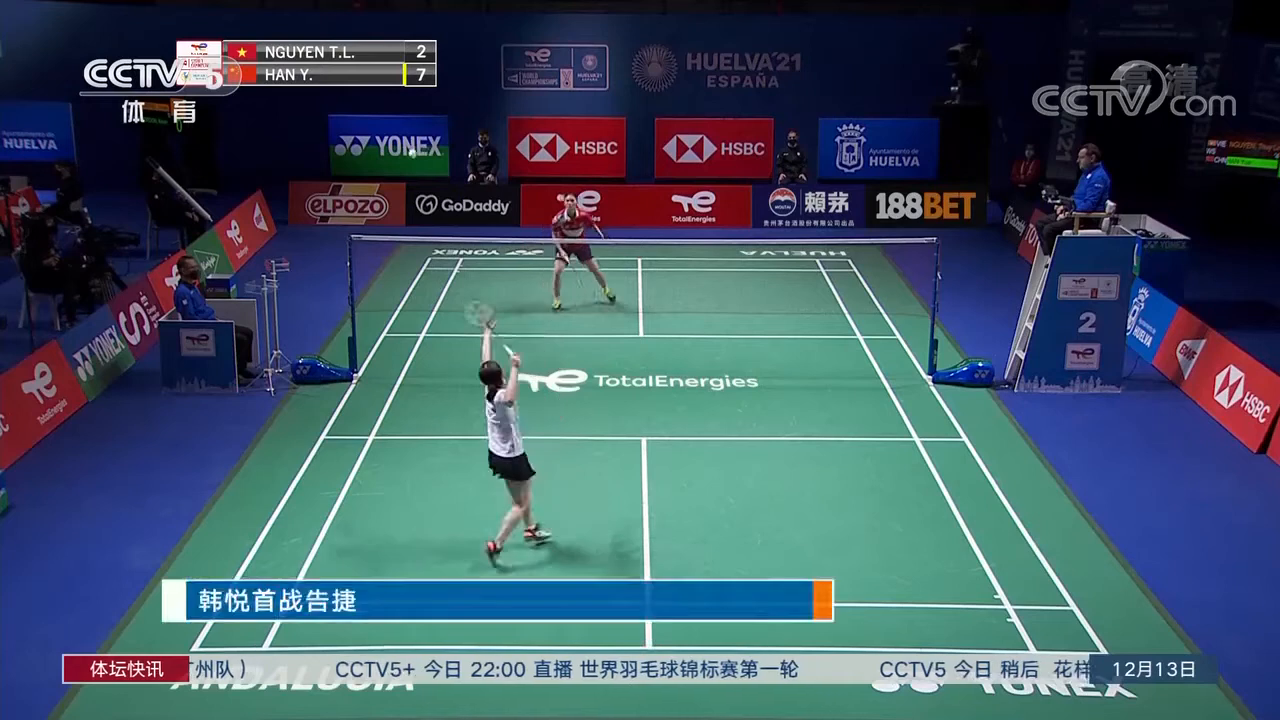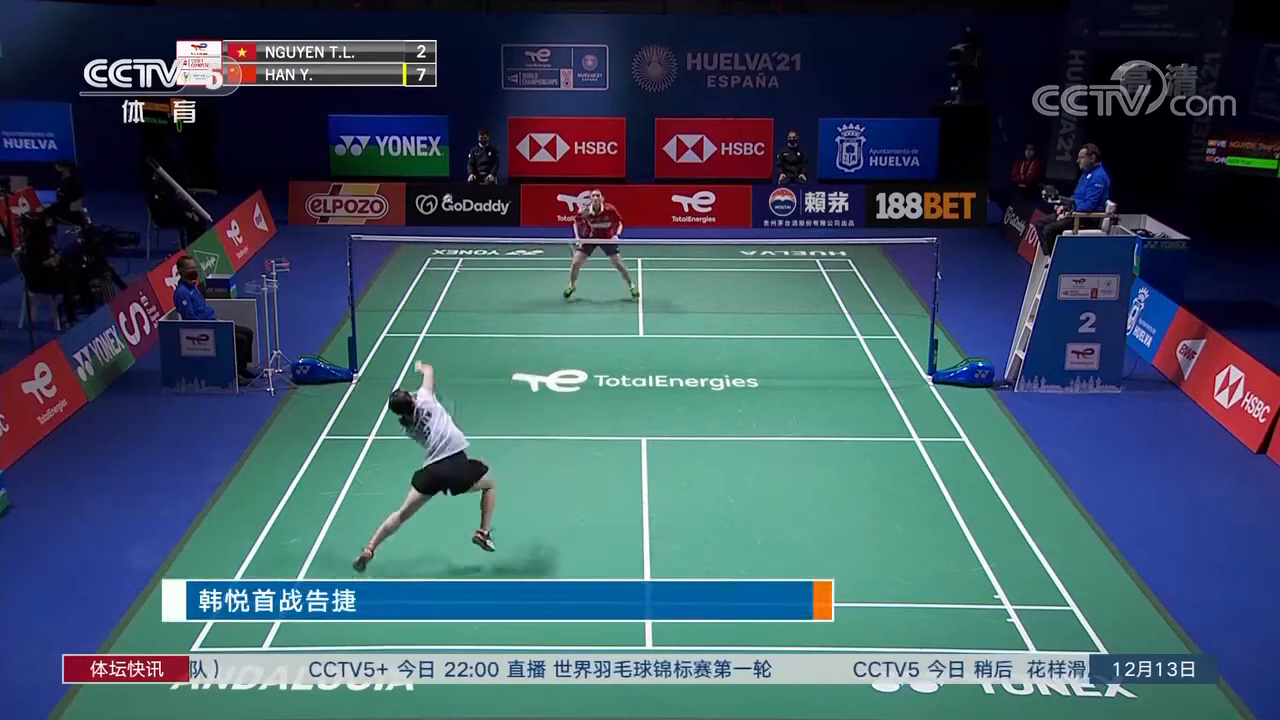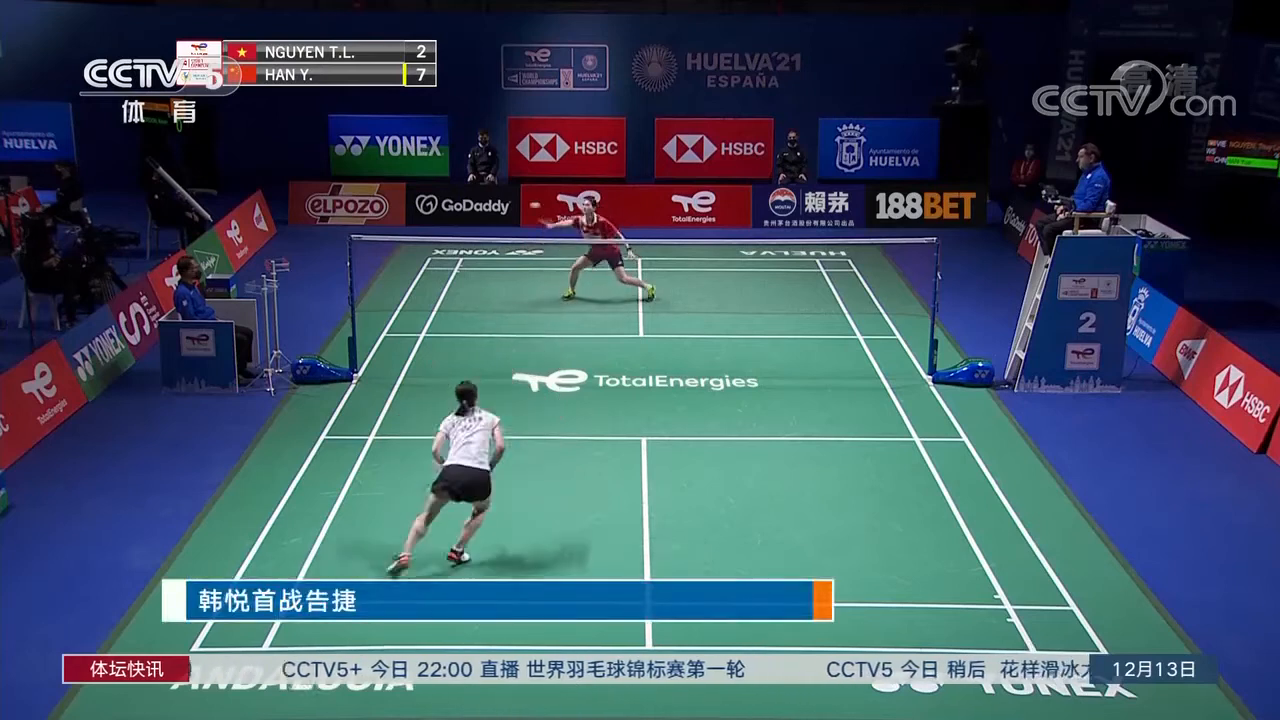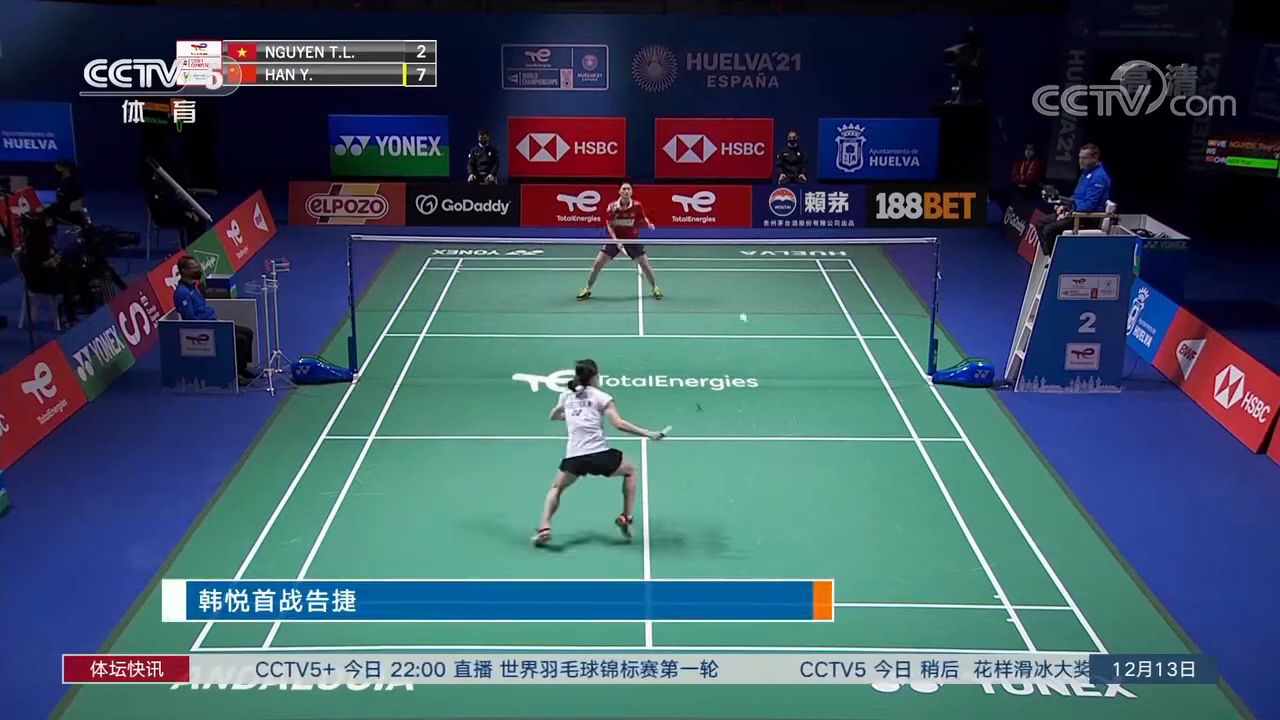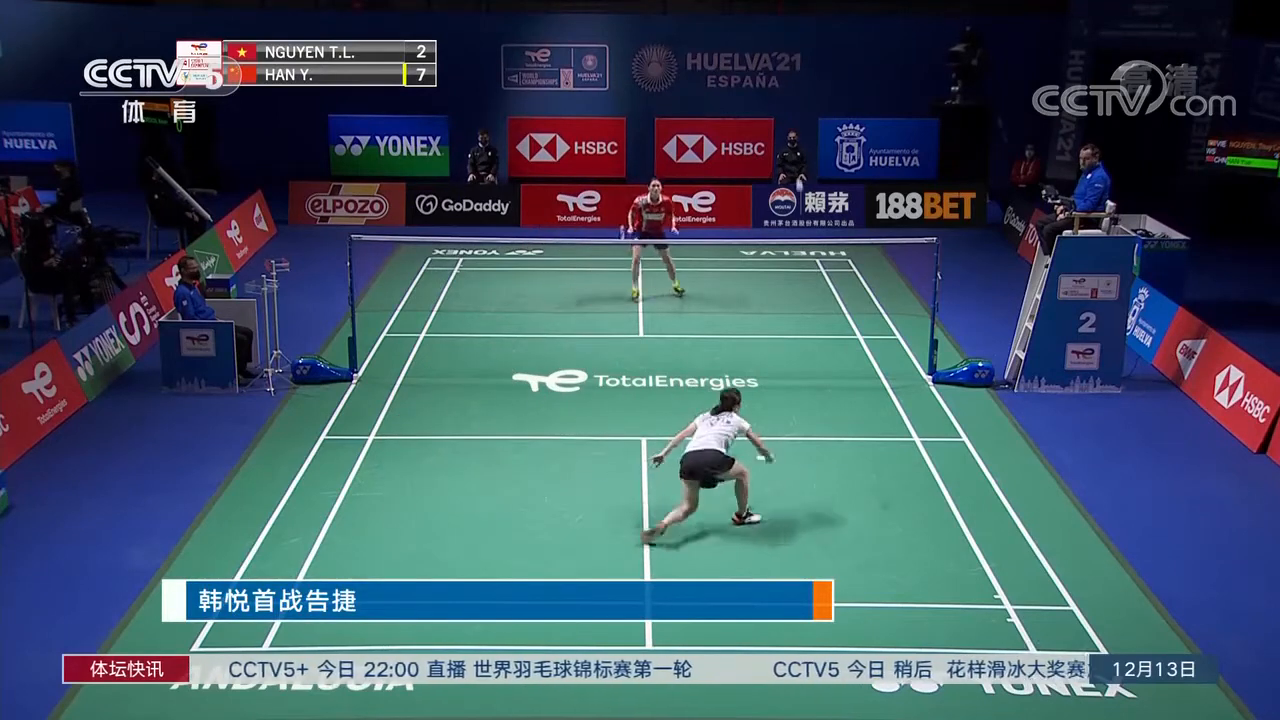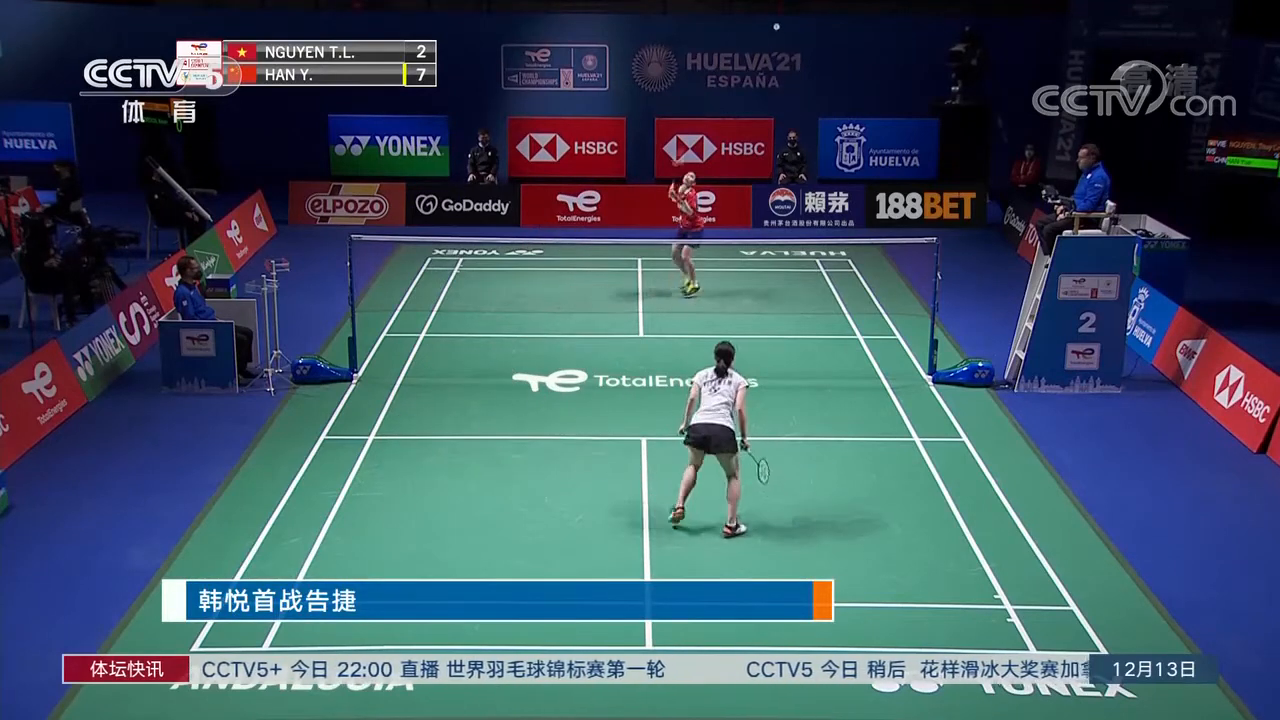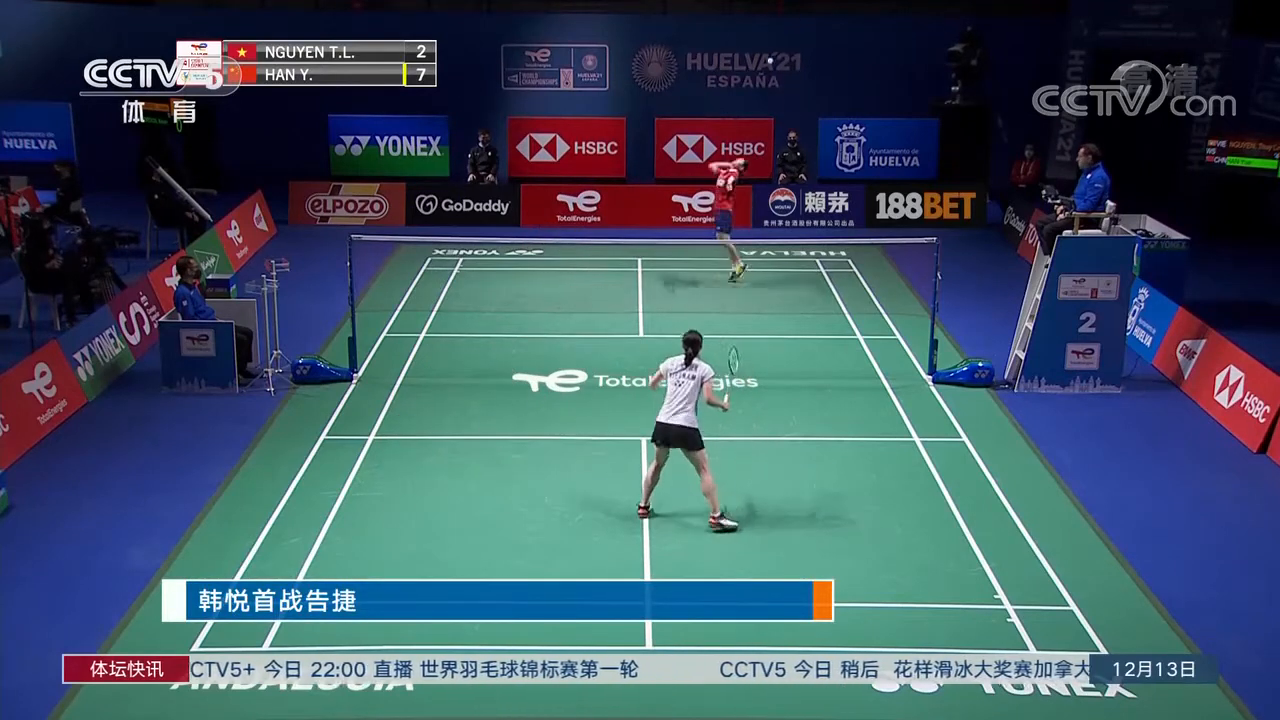
dt=0.4s
person 1, frame 1
left shoulder: (490, 391)
right shoulder: (501, 397)
left elbow: (486, 359)
right elbow: (511, 399)
left wrist: (487, 332)
right wrist: (515, 369)
left hip: (496, 454)
right hip: (510, 457)
left knee: (520, 497)
right knee: (522, 504)
left ankle: (531, 530)
right ankle: (496, 544)
person 1, frame 2
left shoulder: (408, 427)
right shoulder: (426, 399)
right elbow: (428, 373)
right wrist: (423, 368)
left hip: (433, 470)
right hip: (458, 463)
left knee: (403, 513)
right knee: (489, 485)
left ankle: (369, 551)
right ankle: (483, 533)
person 1, frame 3
left shoulder: (450, 420)
right shoulder: (490, 418)
left elbow: (436, 450)
right elbow: (500, 447)
right wrist: (491, 466)
left hip: (451, 472)
right hip: (479, 474)
left knee: (425, 517)
right knee: (482, 508)
left ankle: (404, 556)
right ankle: (457, 551)
person 1, frame 4
left shoulder: (567, 395)
right shoulder: (601, 397)
left elbow: (554, 417)
right elbow: (619, 424)
right wrist: (649, 433)
left hip: (574, 456)
right hip: (600, 454)
left knee: (556, 488)
right knee: (631, 471)
left ankle: (544, 529)
right ankle: (626, 517)
person 1, frame 5
left shoulder: (704, 416)
right shoulder: (738, 421)
left elbow: (682, 435)
right elbow: (758, 444)
left wrist: (664, 453)
right wrist: (768, 455)
left hip: (689, 458)
right hip: (712, 456)
left knee: (688, 506)
right knee: (743, 474)
left ankle: (663, 525)
right ankle: (741, 516)
person 1, frame 6
left shoulder: (702, 374)
right shoulder: (738, 379)
left elbow: (692, 398)
right elbow: (740, 409)
left wrist: (685, 423)
right wrist: (744, 437)
left hip: (698, 427)
right hip: (722, 429)
left knee: (693, 467)
right knee: (733, 476)
left ankle: (679, 508)
right ankle: (731, 524)
person 1, frame 7
left shoulder: (670, 363)
right shoulder: (704, 369)
left elbow: (651, 384)
right elbow: (709, 399)
left wrist: (663, 381)
right wrist: (724, 405)
left hip: (663, 424)
right hip: (686, 427)
left knee: (657, 464)
right knee: (703, 471)
left ankle: (644, 506)
right ankle: (716, 516)
